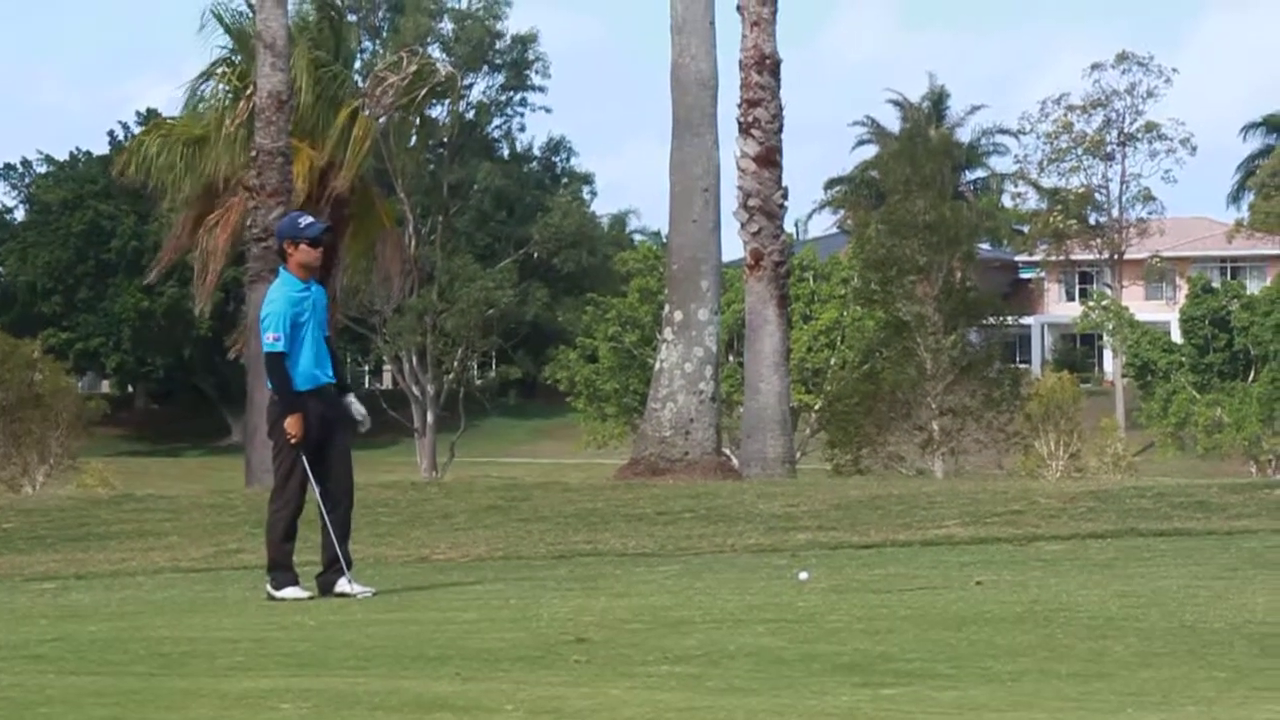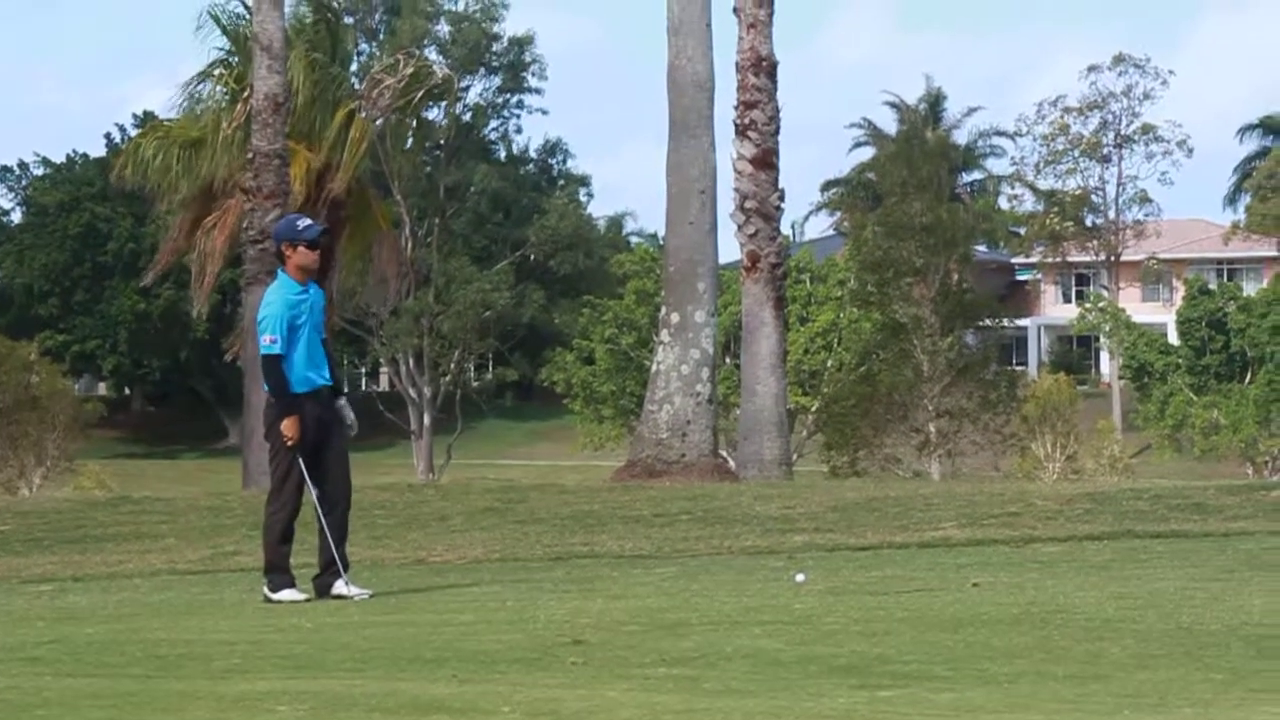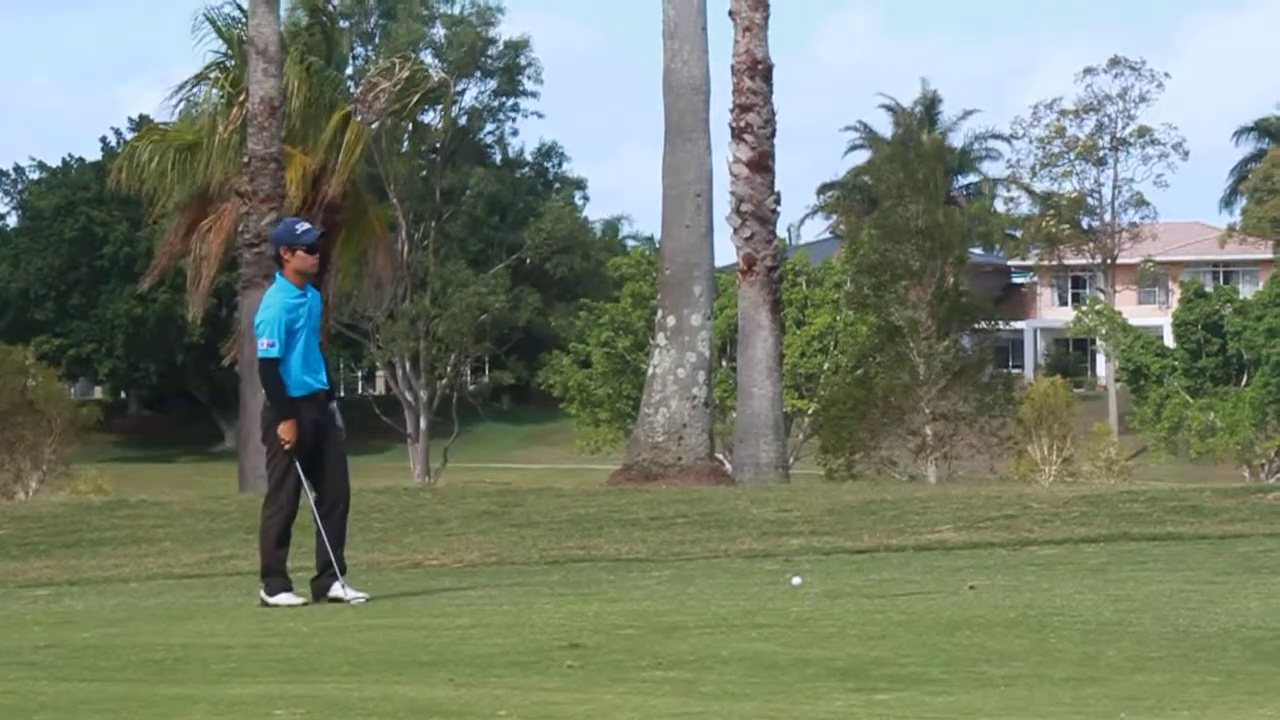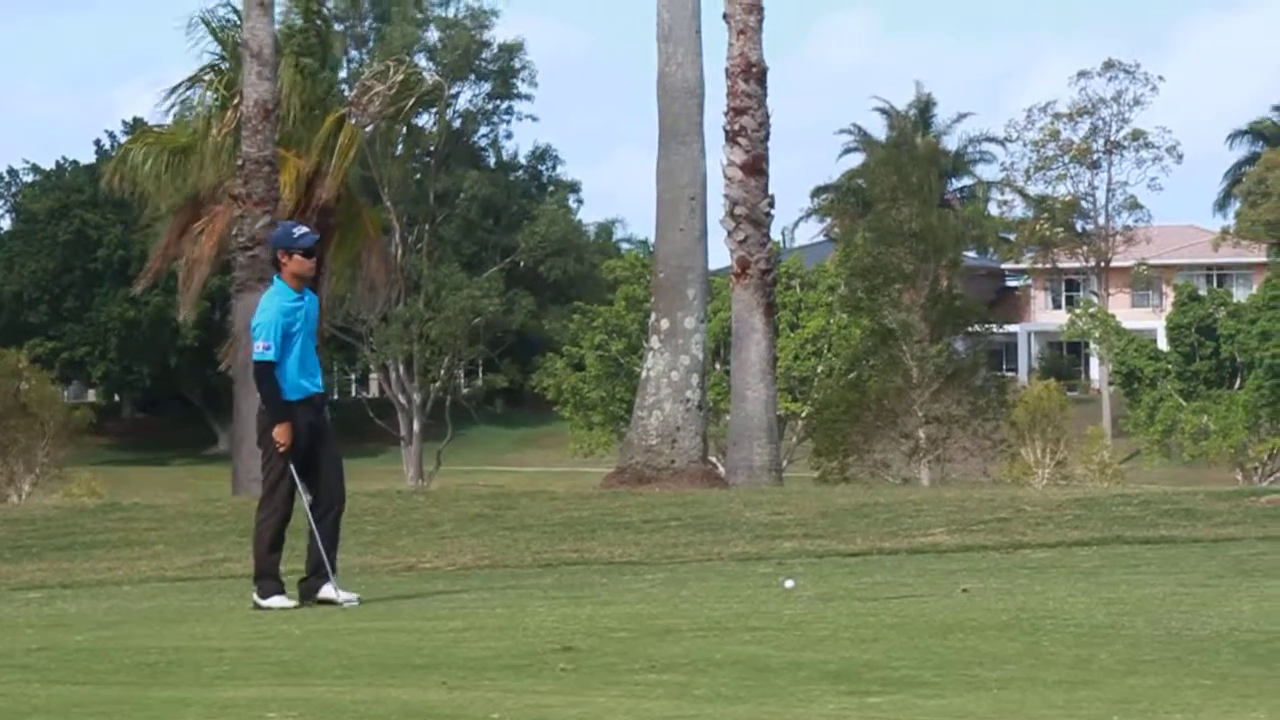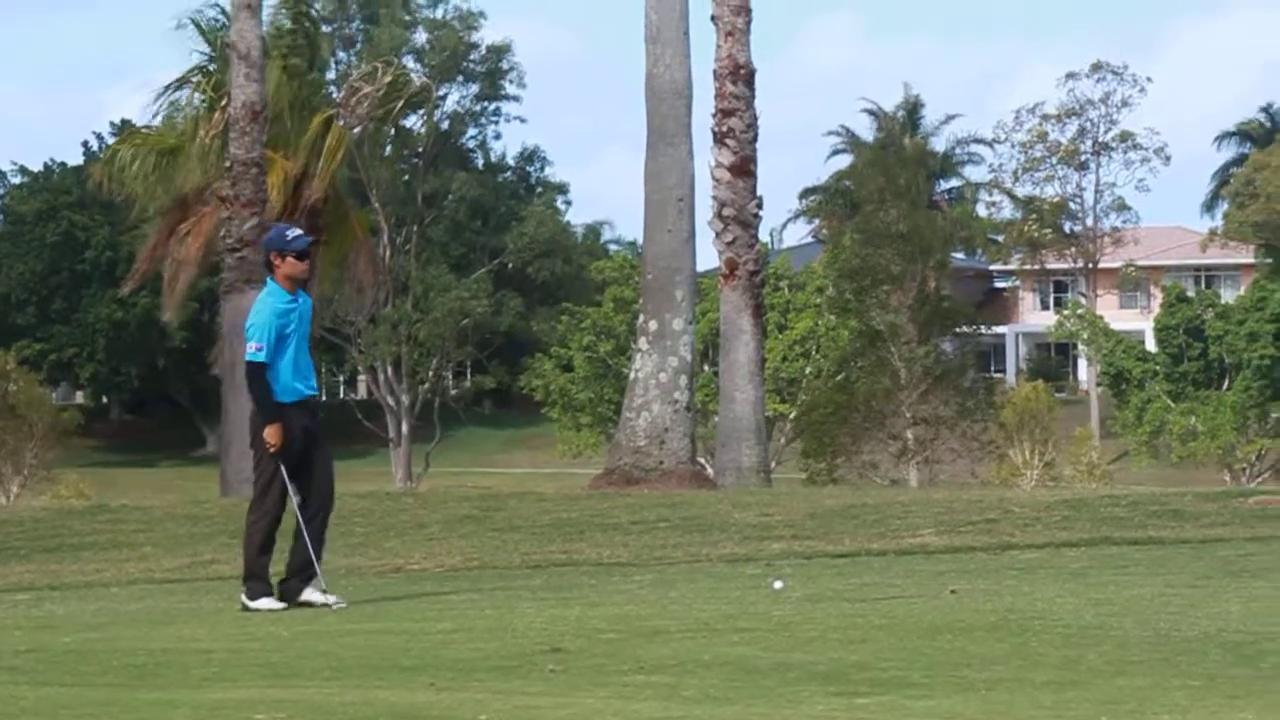
dt=0.1s
person 1, frame 1
left shoulder: (317, 292)
right shoulder: (281, 298)
right elbow: (274, 361)
left wrist: (346, 395)
right wrist: (291, 412)
left hip: (325, 399)
right hip: (295, 404)
left knee: (340, 489)
right knee: (289, 495)
left ankle: (334, 575)
right ankle: (280, 579)
person 1, frame 2
left shoulder: (316, 294)
right shoulder: (278, 300)
right elbow: (270, 363)
left wrist: (339, 397)
right wrist: (287, 414)
left hip: (322, 402)
right hip: (292, 407)
left knee: (338, 490)
right knee: (286, 497)
left ankle: (332, 577)
right ankle: (277, 581)
person 1, frame 3
left shoulder: (313, 297)
right shoulder: (276, 304)
right elbow: (267, 367)
left wrist: (331, 401)
right wrist: (284, 418)
left hip: (317, 405)
right hip: (289, 411)
left knee: (336, 493)
right knee: (283, 501)
left ankle: (329, 579)
right ankle: (273, 585)
person 1, frame 4
left shoulder: (310, 300)
right shoulder: (274, 307)
right elbow: (262, 370)
right wrist: (280, 421)
left hip: (312, 410)
right hip: (285, 414)
left knee: (331, 494)
right knee: (277, 504)
left ankle: (317, 581)
right ankle: (266, 588)
person 1, frame 5
left shoulder: (303, 302)
right shoulder: (267, 309)
right elbow: (254, 371)
right wrist: (271, 422)
left hip: (305, 411)
right hip: (278, 416)
left knee: (319, 497)
right knee: (269, 506)
left ankle: (299, 583)
right ankle: (255, 589)
